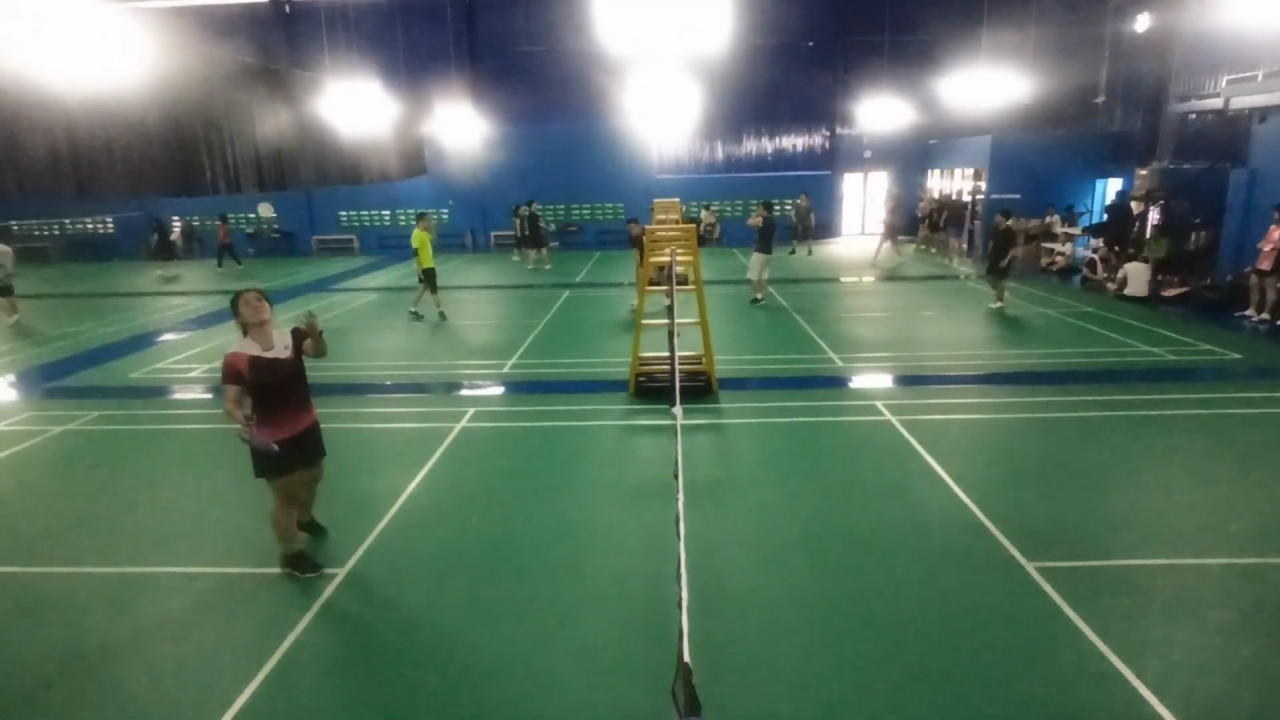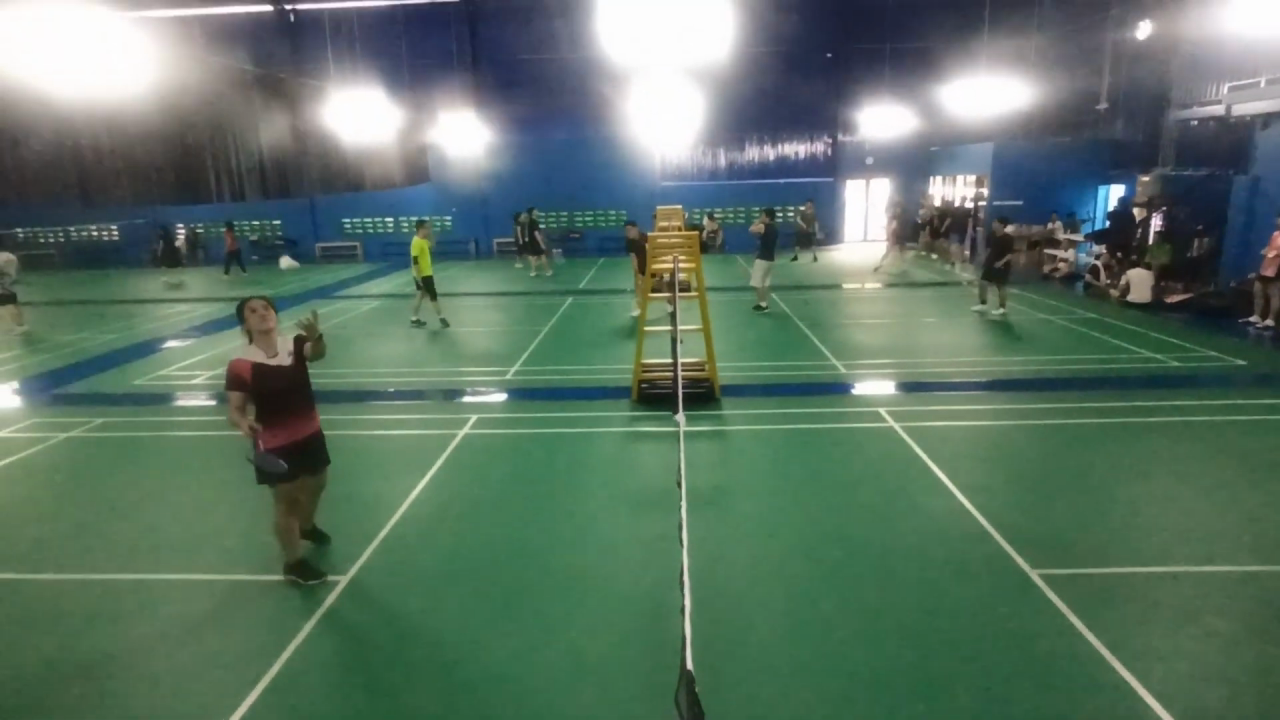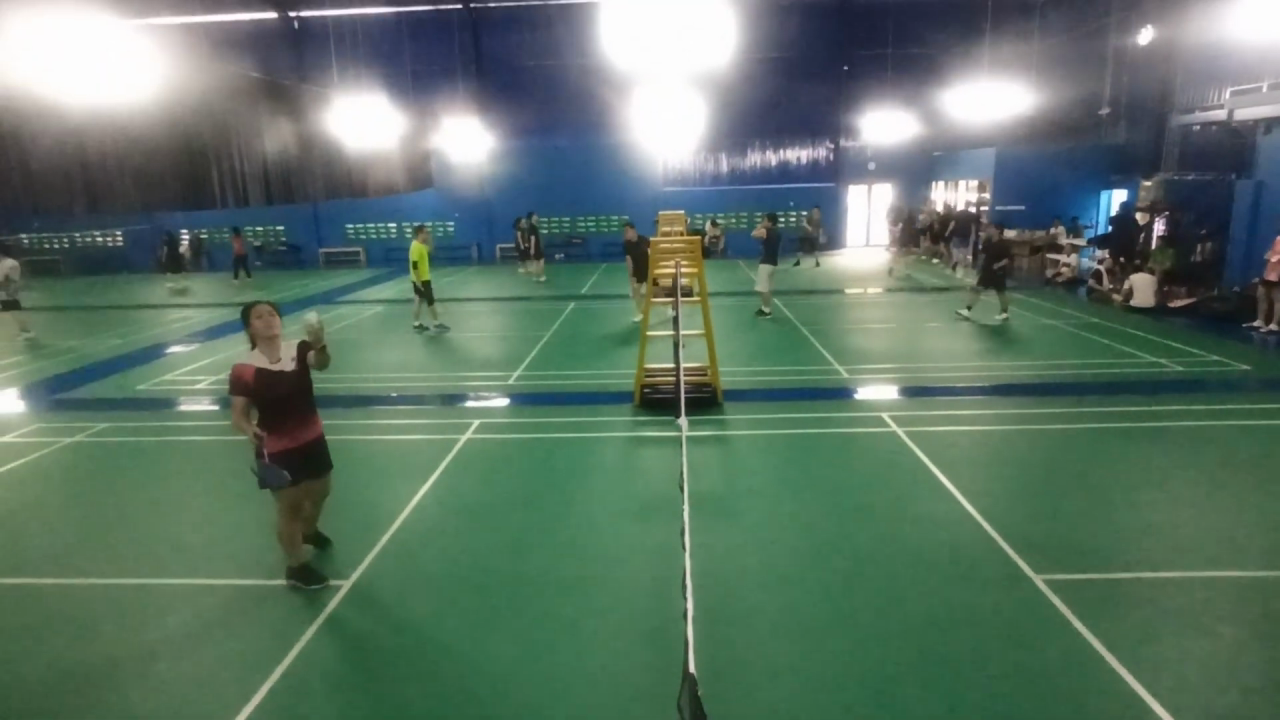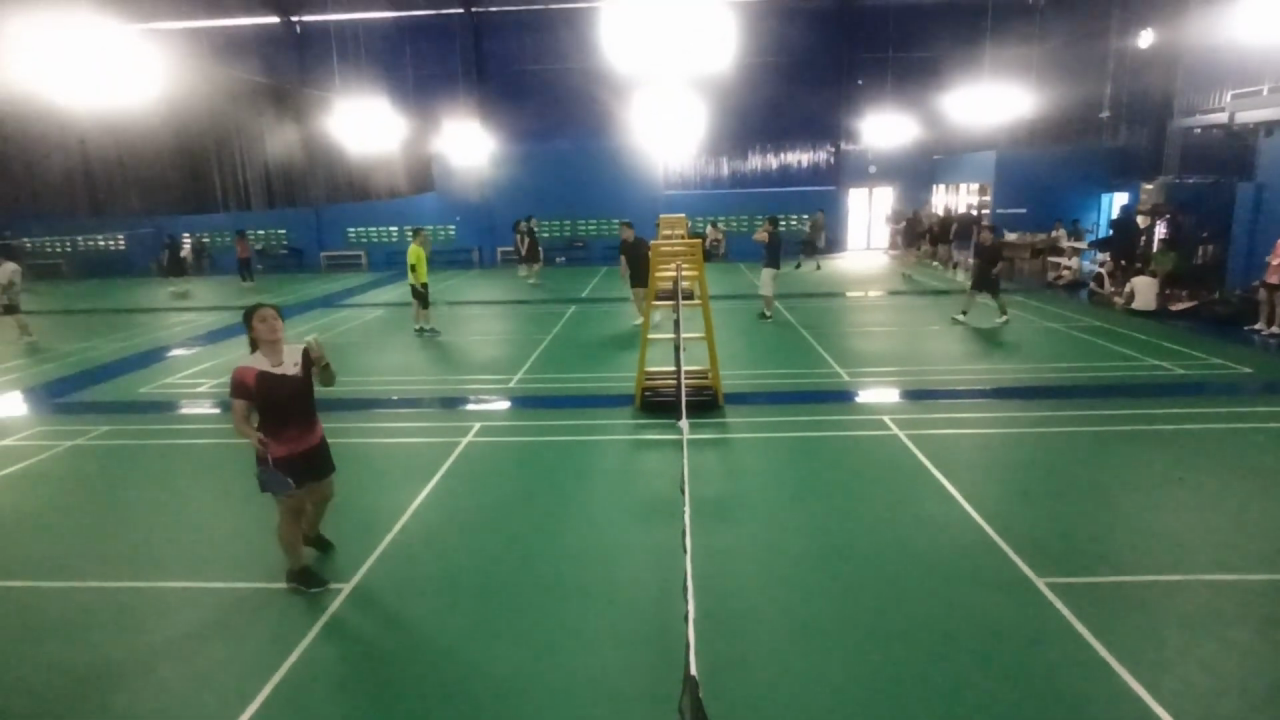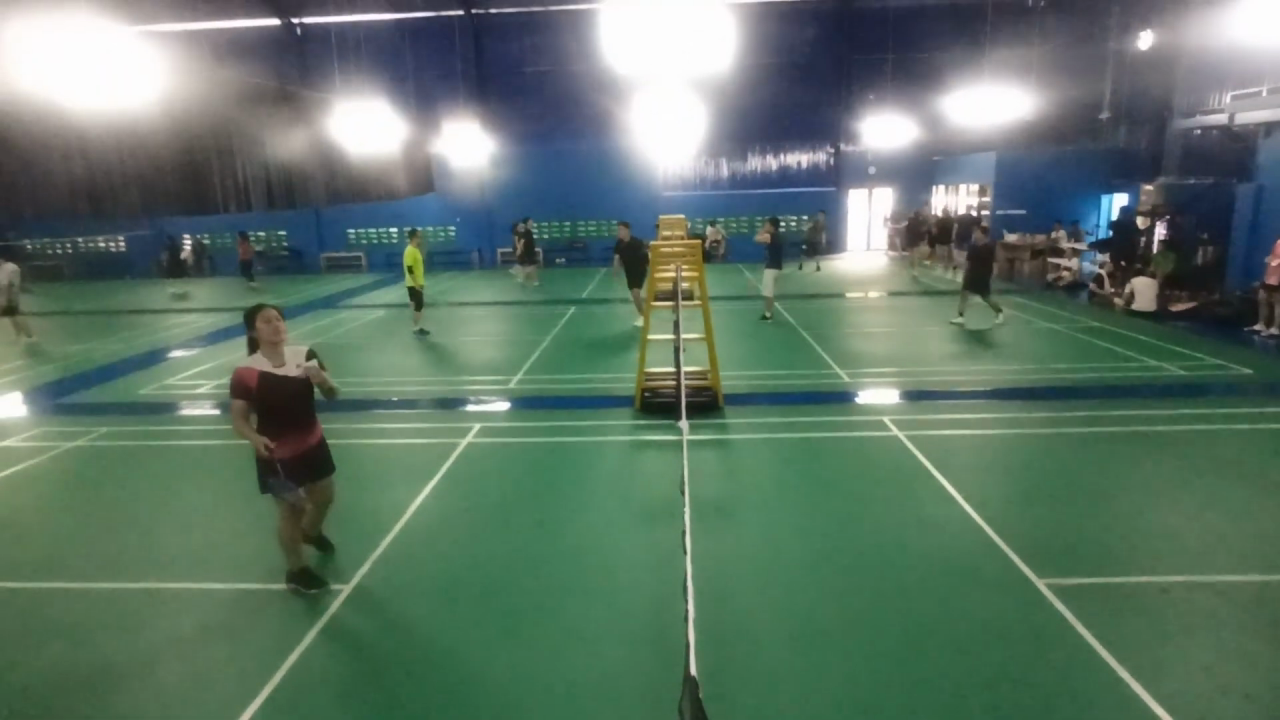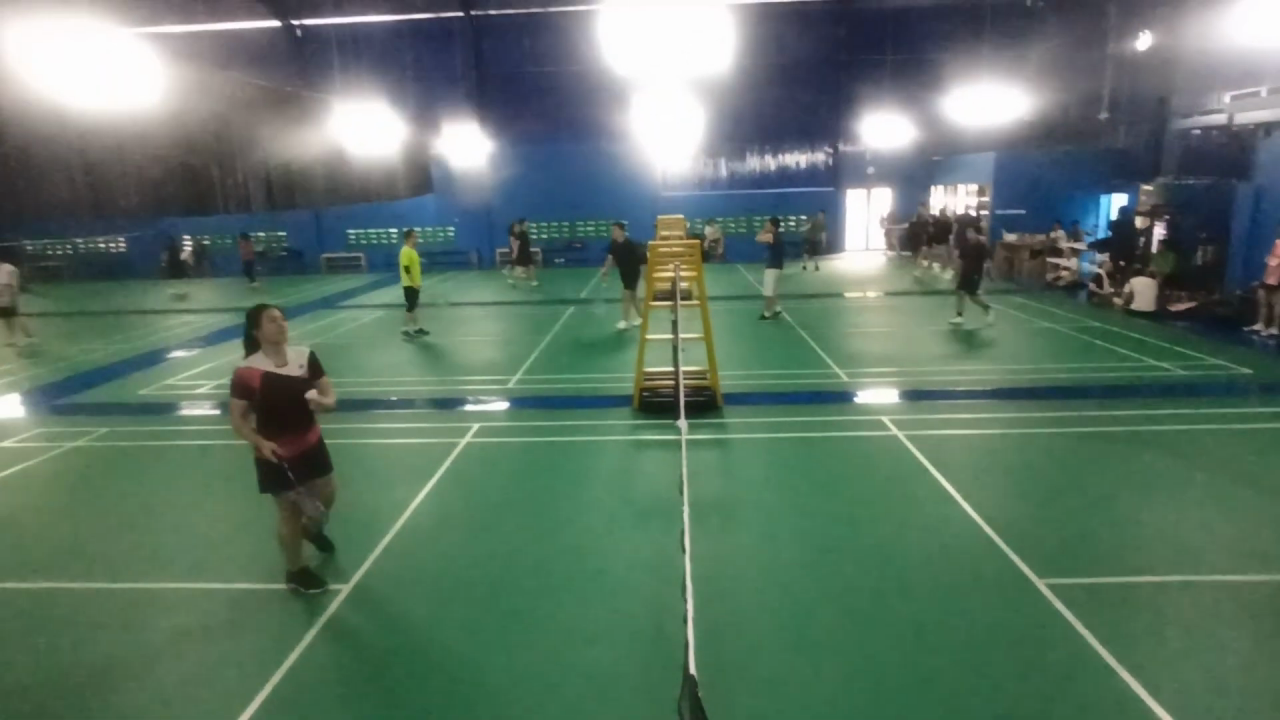
dt=0.1s
person 1, frame 1
left shoulder: (293, 337)
right shoulder: (236, 358)
left elbow: (319, 351)
right elbow: (231, 402)
left wrist: (315, 334)
right wrist: (238, 415)
left hip: (306, 427)
right hip: (270, 439)
left knee: (312, 478)
right knee: (285, 495)
left ankle: (304, 518)
right ankle: (291, 555)
person 1, frame 2
left shoulder: (296, 343)
right shoulder: (240, 365)
left elbow: (317, 354)
right elbow: (235, 409)
left wrist: (315, 335)
right wrist: (244, 423)
left hip: (309, 435)
right hip: (273, 445)
left knee: (315, 487)
right knee: (288, 502)
left ankle: (306, 526)
right ankle: (294, 562)
person 1, frame 3
left shoulder: (300, 350)
right shoulder: (243, 370)
left elbow: (321, 364)
right elbow: (239, 414)
left wrist: (320, 346)
right wrist: (249, 429)
left hip: (312, 439)
right hip: (275, 450)
left knee: (320, 492)
right knee: (290, 507)
left ankle: (309, 531)
right ankle: (297, 567)
person 1, frame 4
left shoulder: (302, 354)
right shoulder: (245, 373)
left elbow: (328, 380)
right elbow: (239, 417)
left wrist: (322, 362)
right wrist: (252, 435)
left hip: (313, 443)
right hip: (277, 454)
left knee: (323, 496)
right knee: (292, 509)
left ankle: (310, 533)
right ankle: (297, 570)
person 1, frame 5
left shoulder: (304, 356)
right shoulder: (246, 373)
left elbow: (332, 394)
right elbow: (238, 418)
left wrist: (324, 382)
right wrist: (254, 438)
left hip: (313, 444)
right hip: (277, 455)
left knee: (324, 497)
right knee: (292, 510)
left ankle: (311, 531)
right ankle: (296, 571)
person 1, frame 6
left shoulder: (305, 356)
right shoulder: (247, 373)
left elbow: (328, 390)
right elbow: (237, 418)
left wrist: (326, 402)
right wrist: (260, 443)
left hip: (311, 443)
right hip: (277, 455)
left knee: (326, 496)
right knee: (291, 511)
left ankle: (312, 528)
right ankle: (296, 571)
